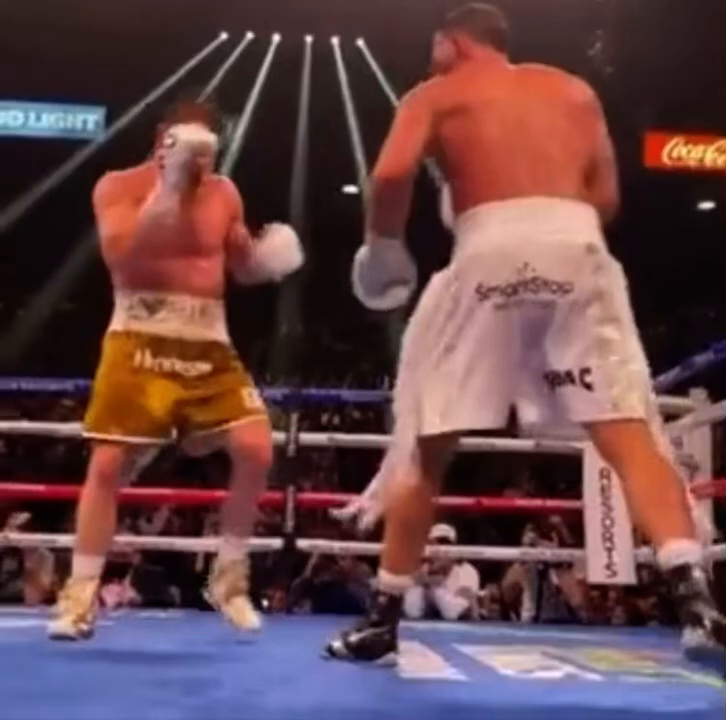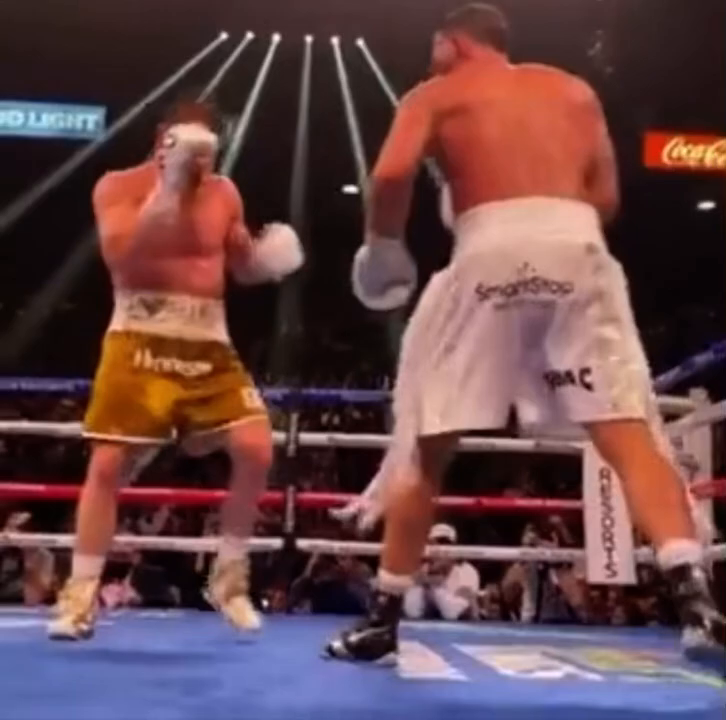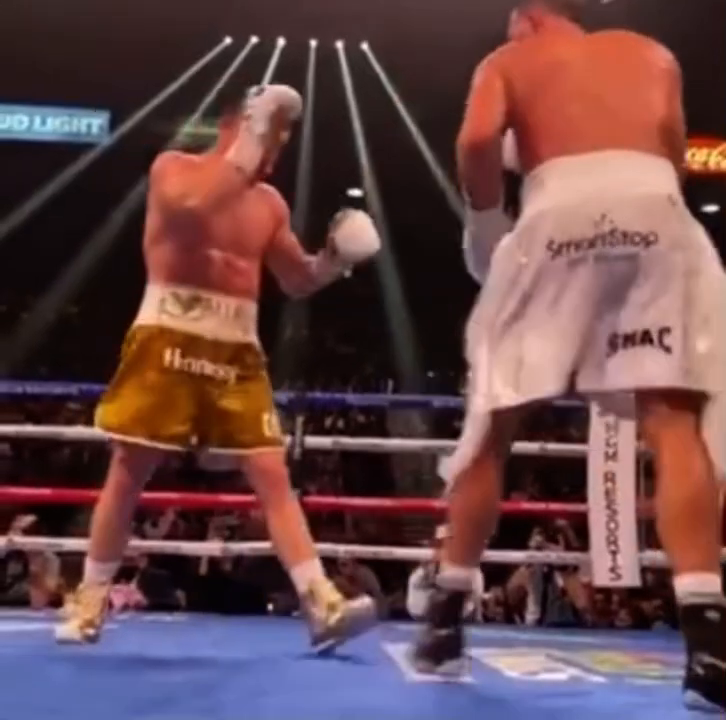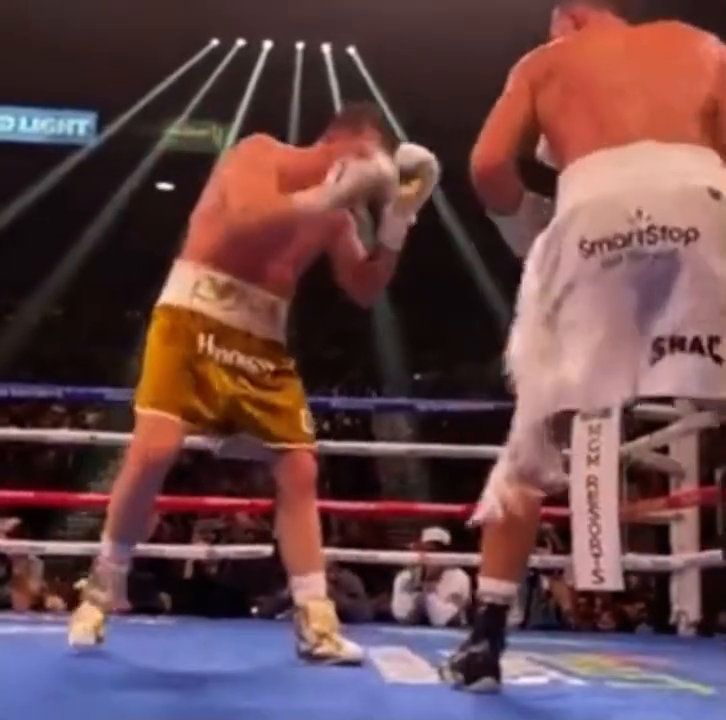
dt=0.3s
person 1, frame 1
left shoulder: (433, 96)
right shoulder: (574, 89)
left elbow: (391, 174)
right elbow: (607, 198)
left wrist: (381, 247)
left hip: (488, 257)
right hip: (576, 253)
left knee: (424, 449)
right knee: (630, 436)
left ankle: (382, 621)
person 1, frame 2
left shoulder: (434, 96)
right shoulder: (575, 89)
left elbow: (392, 174)
right elbow: (607, 199)
left wrist: (382, 248)
left hip: (489, 259)
right hip: (576, 255)
left knee: (424, 450)
right knee: (631, 438)
left ankle: (382, 621)
person 1, frame 3
left shoulder: (508, 61)
left elbow: (477, 140)
left wrist: (486, 218)
left hip: (561, 213)
right hip: (653, 214)
left knee: (494, 427)
left ankle: (445, 619)
person 1, frame 4
left shoulder: (543, 62)
left elbow: (489, 166)
left wrist: (524, 214)
left hip: (594, 213)
left knee: (531, 440)
left ankle: (484, 641)
person 2, frame 1
left shoulder: (224, 193)
right shoulder: (118, 186)
left elbow: (243, 267)
right elbow: (120, 256)
left wrist: (269, 258)
right wrist: (170, 184)
left hip: (208, 346)
right hip: (139, 343)
left knee: (256, 449)
right knee: (108, 464)
left ankle: (228, 575)
right ankle: (80, 596)
person 2, frame 2
left shoulder: (224, 195)
right shoulder: (119, 187)
left elbow: (243, 266)
right elbow: (121, 256)
left wrist: (269, 258)
right wrist: (170, 186)
left hip: (208, 346)
right hip: (138, 343)
left knee: (256, 449)
right knee: (108, 465)
left ankle: (228, 575)
right ankle: (80, 596)
person 2, frame 3
left shoulder: (271, 204)
right shoulder: (175, 166)
left elbow: (301, 283)
right elbow: (195, 205)
left wrist: (337, 259)
right wrist: (252, 139)
left hip: (235, 349)
right hip: (165, 340)
left knee: (270, 472)
right knee: (128, 472)
left ankle: (322, 604)
right ankle: (91, 600)
person 2, frame 4
left shoulder: (337, 216)
right shoulder: (257, 152)
left elbow: (365, 291)
right elbow: (250, 221)
left wrist: (398, 219)
right wrist: (336, 193)
left hip: (263, 342)
right hip: (193, 321)
left knee: (300, 474)
right knee: (151, 454)
left ankle: (316, 622)
right ankle: (104, 588)
